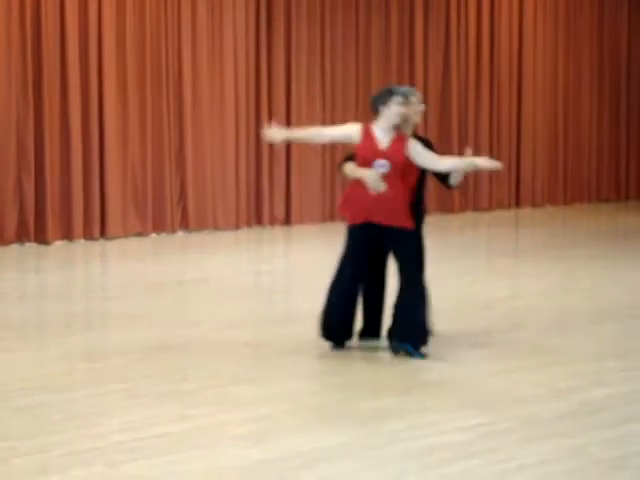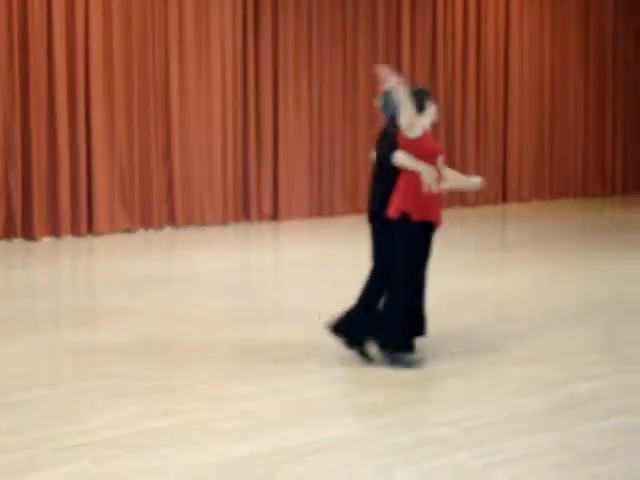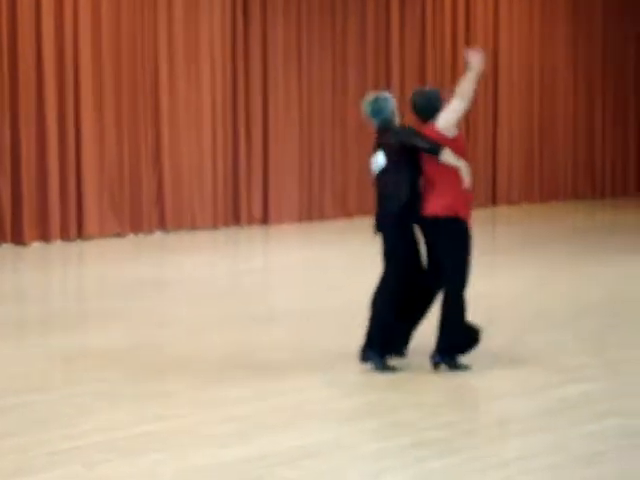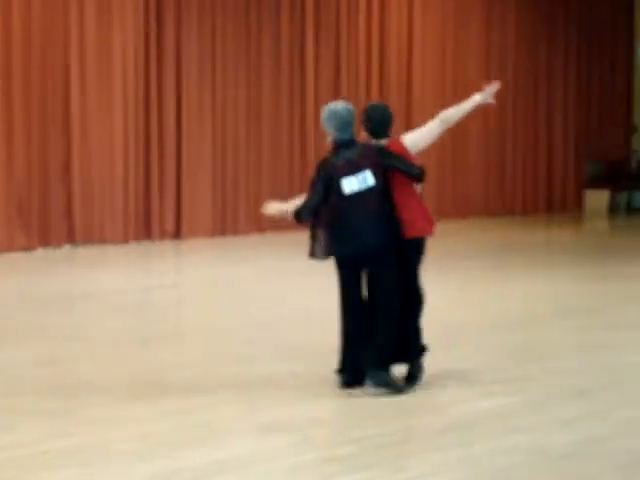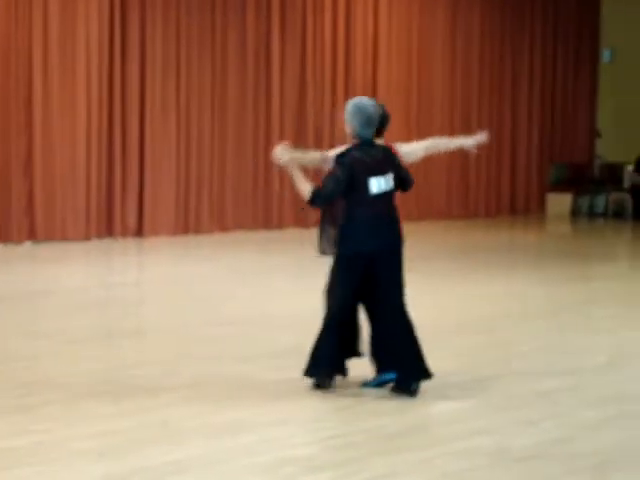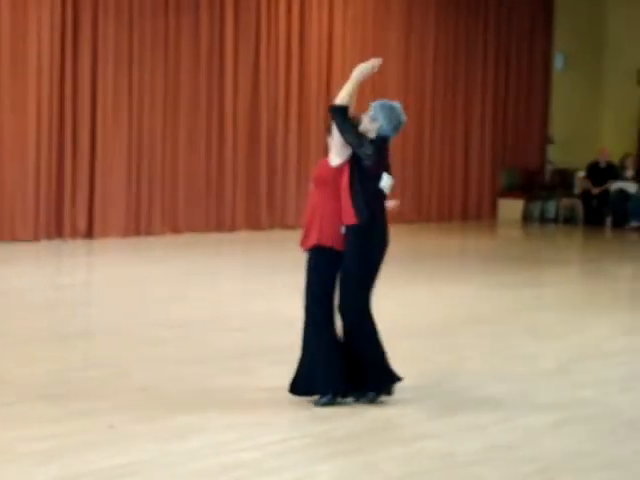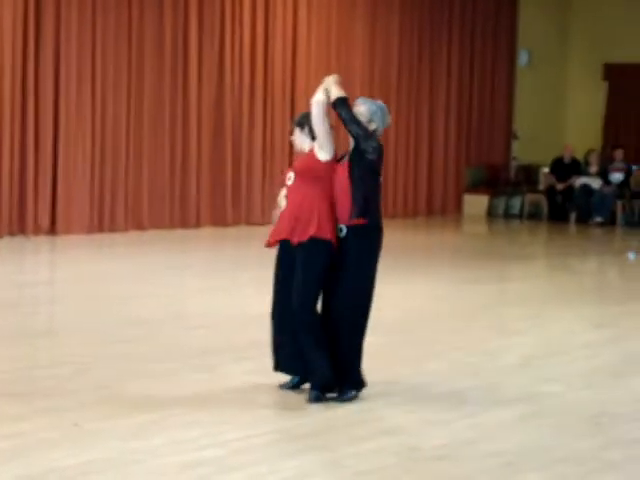
dt=0.3s
person 1, frame 1
left shoulder: (408, 144)
right shoulder: (359, 132)
left elbow: (438, 162)
right elbow: (324, 133)
left wrist: (473, 162)
right wrist: (287, 134)
left hip: (398, 216)
right hip: (363, 214)
left knee: (412, 273)
right knee: (351, 271)
left ankle: (404, 338)
right ankle: (337, 331)
person 1, frame 2
left shoulder: (432, 140)
right shoulder: (413, 127)
left elbow: (443, 174)
right elbow: (406, 107)
left wrist: (469, 180)
right wrist: (397, 85)
left hip: (426, 214)
right hip: (409, 211)
left knee: (415, 276)
right knee: (405, 276)
left ankle: (397, 337)
right ankle: (389, 342)
person 1, frame 3
right shoulder: (442, 129)
right elbow: (461, 99)
left hip: (429, 214)
right hip: (449, 214)
left knee: (434, 279)
right knee: (455, 282)
right ankle: (447, 351)
person 1, frame 4
right shoulder: (404, 146)
right elbow: (443, 121)
left wrist: (289, 206)
right wrist: (479, 98)
right hip: (414, 231)
right knee: (409, 292)
right ankle: (410, 355)
person 1, frame 5
right shoulder: (393, 153)
left elbow: (321, 158)
right elbow: (429, 145)
left wrist: (294, 155)
right wrist: (466, 141)
right ankle: (387, 365)
person 1, frame 6
left shoulder: (339, 157)
right shoulder: (347, 163)
left hip: (326, 242)
right hip: (330, 242)
left knee: (317, 311)
right knee: (320, 310)
left ankle: (330, 384)
right ankle: (337, 378)
person 1, frame 7
left shoulder: (323, 153)
right shoulder: (301, 165)
left elbow: (322, 116)
right elbow: (286, 198)
left wrist: (322, 91)
left hip: (314, 238)
right hip: (292, 238)
left knee: (300, 306)
right knee: (285, 306)
left ankle: (318, 374)
right ankle: (301, 371)
person 2, frame 1
left shoulder: (423, 146)
left elbow: (449, 180)
right elbow: (347, 165)
right wrist: (364, 172)
left hip: (410, 218)
right knee: (373, 271)
right ankle: (370, 330)
person 2, frame 2
left shoulder: (397, 135)
right shoulder: (391, 134)
right elbow: (391, 154)
left wrist: (462, 182)
right wrist: (422, 167)
right hip: (386, 212)
right knee: (385, 271)
right ankle: (350, 330)
person 2, frame 3
left shoulder: (378, 149)
right shoulder: (403, 134)
right elbow: (431, 147)
left hip: (389, 218)
right hip: (399, 218)
left knee: (411, 274)
right knee: (395, 278)
left ankle: (385, 341)
right ankle: (375, 349)
person 2, frame 4
left shoulder: (326, 167)
right shoulder: (374, 153)
left elbow: (308, 213)
right elbow: (416, 173)
left wrist: (289, 212)
right wrist: (412, 181)
left hip: (347, 244)
right hip: (380, 240)
left knee: (352, 303)
right knee: (387, 301)
left ankle: (353, 371)
right ankle: (377, 366)
person 2, frame 5
left shoulder: (347, 160)
right shoulder: (386, 155)
left elbow: (318, 198)
right elbow: (406, 183)
left wrist: (294, 171)
left hip: (356, 243)
right hip: (389, 240)
left knee: (341, 302)
right knee: (392, 306)
left ankle: (324, 370)
right ankle: (410, 376)
person 2, frame 6
left shoulder: (370, 151)
right shoulder: (376, 152)
left elbow: (338, 112)
left wrist: (357, 76)
left hip: (363, 237)
right hip: (371, 236)
left knee: (353, 307)
right knee: (355, 306)
left ankle: (379, 379)
right ankle: (362, 378)
person 2, frame 7
left shoulder: (371, 150)
right shoulder: (347, 155)
left elbow: (343, 110)
left wrist: (333, 84)
left hip: (363, 235)
right hip: (342, 235)
left knee: (351, 308)
right knee: (333, 304)
left ankle: (350, 379)
right ankle: (343, 375)
